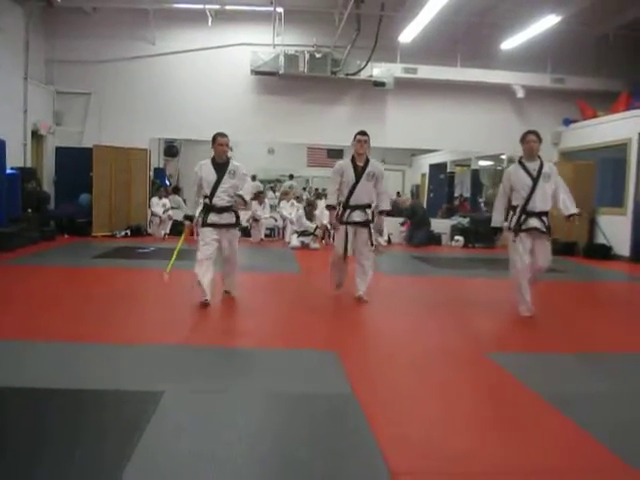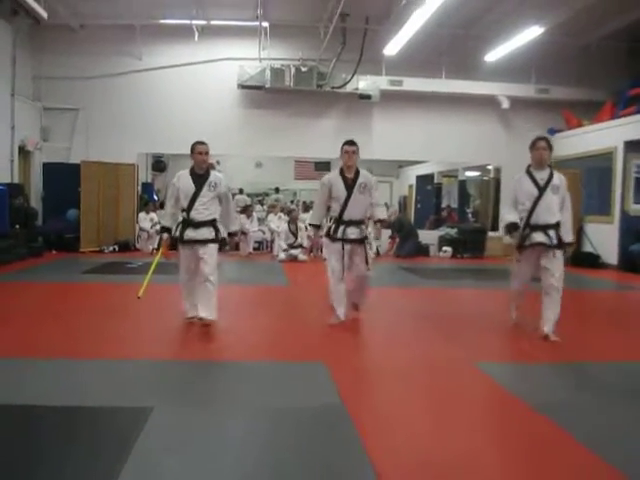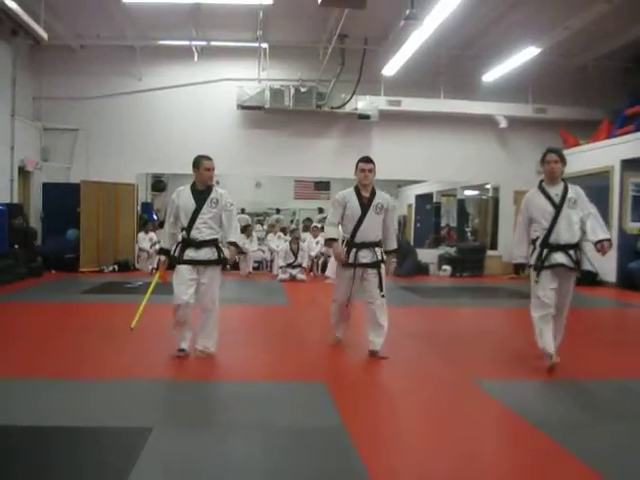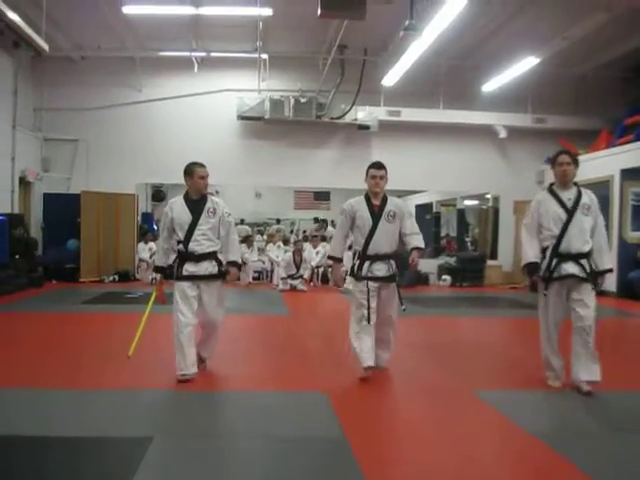
dt=0.4s
person 1, frame 1
left shoulder: (550, 169)
right shoulder: (512, 171)
left elbow: (561, 191)
right elbow: (502, 198)
left wrist: (571, 211)
right wrist: (498, 223)
left hip: (541, 222)
right hip: (519, 222)
left knee: (541, 264)
right knee: (521, 265)
left ankle: (526, 297)
right ankle: (525, 305)
person 1, frame 2
left shoulder: (560, 180)
right shoulder: (520, 180)
left elbow: (565, 210)
right elbow: (510, 206)
left wrist: (567, 239)
right wrist: (512, 225)
left hip: (552, 237)
right hip: (527, 236)
left knee: (553, 284)
right knee: (520, 279)
left ankle: (548, 328)
right ankle: (515, 309)
person 1, frame 3
left shoulder: (576, 193)
right shoulder: (532, 197)
left elbow: (590, 217)
right elbow: (522, 230)
left wrist: (602, 238)
right wrist: (519, 260)
left hip: (569, 257)
right hip: (543, 258)
left knee: (561, 308)
right knee: (543, 307)
left ankle: (550, 347)
right ankle: (549, 355)
person 1, frame 4
left shoulder: (589, 199)
right shoulder: (541, 200)
left elbow: (598, 235)
right elbow: (529, 233)
left wrist: (602, 268)
right wrist: (532, 264)
left hip: (582, 268)
right hip: (553, 268)
left knee: (585, 323)
right knee: (550, 324)
left ankle: (583, 378)
right ankle: (554, 374)
person 2, frame 1
left shoulder: (237, 168)
right shoulder: (202, 167)
left elbow: (246, 187)
right elbow: (195, 194)
left wrist: (240, 198)
right wrist: (190, 219)
left hip: (229, 218)
right hip: (208, 217)
left knee: (230, 256)
right knee: (204, 256)
left ankle: (228, 287)
right ankle: (205, 295)
person 2, frame 2
left shoulder: (218, 180)
right shoulder: (180, 178)
left elbow: (228, 207)
right elbow: (171, 206)
left wrist: (232, 232)
right wrist: (166, 232)
left hip: (209, 233)
right hip: (186, 232)
left knee: (208, 275)
right knee: (188, 277)
left ankle: (205, 315)
right ankle: (192, 311)
person 2, frame 3
left shoulder: (222, 196)
right shoulder: (180, 194)
left elbow: (232, 222)
right elbow: (171, 225)
left wrist: (233, 244)
right wrist: (165, 253)
left hip: (211, 254)
right hip: (186, 253)
left knee: (209, 303)
right knee: (182, 300)
left ankle: (205, 345)
right ankle: (182, 342)
person 2, frame 4
left shoulder: (217, 205)
right shoulder: (173, 206)
left elbow: (229, 235)
right elbow: (165, 240)
left wrist: (233, 263)
right wrist: (160, 270)
left hip: (211, 267)
right hip: (184, 268)
left knee: (212, 317)
right knee: (184, 320)
left ankle: (201, 352)
right ankle: (186, 368)
person 3, frame 1
left shoulder: (377, 168)
right shoulder: (341, 166)
left elbow: (381, 193)
right elbow: (332, 190)
left wrist: (381, 216)
right wrist: (332, 213)
left hip: (365, 216)
right hip: (345, 214)
left knee: (365, 255)
right knee: (340, 253)
left ankle: (361, 291)
right ankle: (338, 279)
person 3, frame 2
left shoulder: (368, 179)
right shoulder: (329, 180)
left elbow: (375, 204)
right elbow: (320, 206)
left wrist: (378, 223)
right wrist: (316, 231)
left hip: (360, 232)
right hip: (337, 232)
left knee: (362, 273)
right knee: (337, 274)
left ankle: (354, 298)
right ankle: (339, 313)
person 3, frame 3
left shoulder: (385, 200)
right shoulder: (343, 197)
left elbow: (390, 229)
right elbow: (332, 223)
left wrist: (389, 255)
right wrist: (335, 247)
left hip: (374, 256)
right hip: (349, 254)
left knee: (376, 302)
right knee: (342, 298)
left ankle: (376, 346)
right ankle: (338, 333)
person 3, frame 4
left shoulder: (399, 206)
right shoulder: (352, 206)
left elbow: (412, 232)
right elbow: (340, 236)
left wrist: (415, 251)
right wrist: (336, 265)
left hip: (388, 268)
right hip: (362, 268)
left knee: (387, 318)
right knee: (363, 317)
left ankle: (379, 359)
right ankle: (366, 364)
